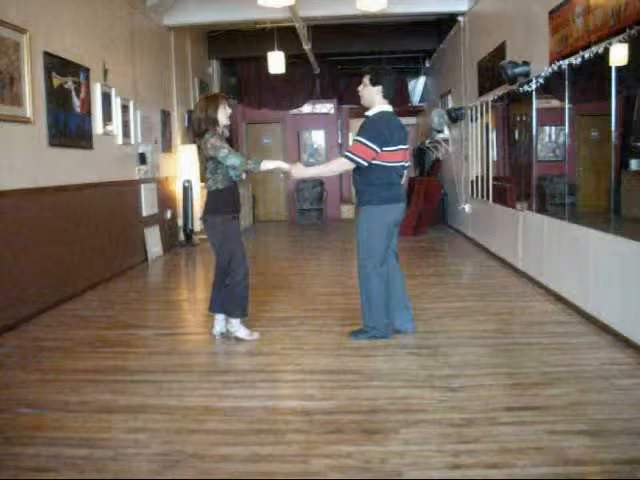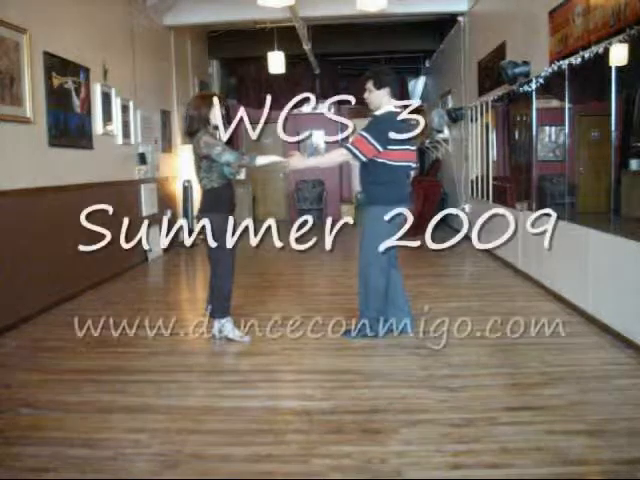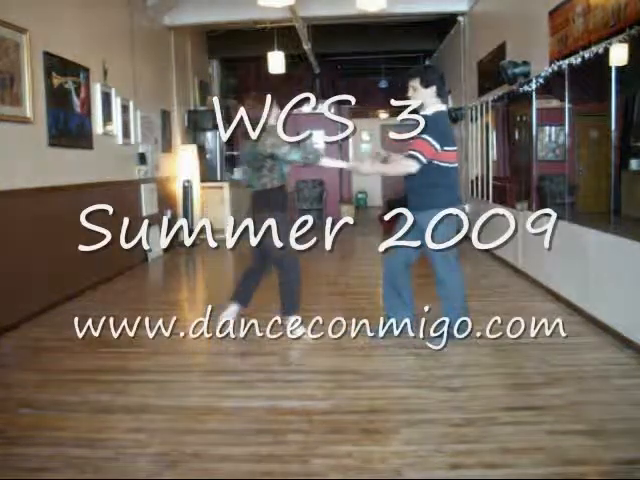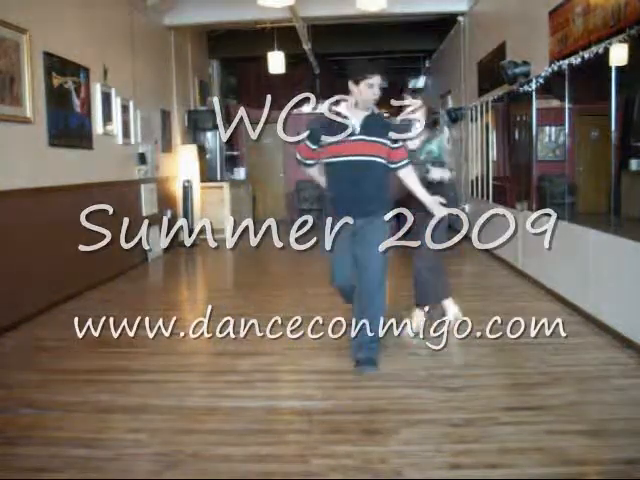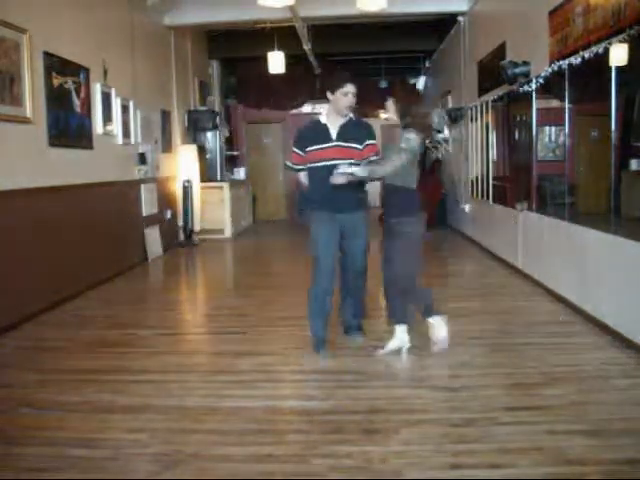
dt=1s
person 1, frame 1
left shoulder: (374, 124)
right shoulder: (396, 124)
left elbow: (348, 162)
left wrist: (305, 172)
left hip: (376, 206)
right hip: (393, 203)
left knee: (370, 265)
right knee: (387, 261)
left ankle: (377, 325)
right ankle: (400, 320)
person 1, frame 2
left shoulder: (383, 123)
right shoulder: (404, 124)
left elbow: (345, 154)
left wrist: (303, 162)
left hip: (383, 205)
right hip: (397, 203)
left knee: (372, 262)
right knee: (387, 261)
left ankle: (370, 323)
right ankle: (398, 319)
person 1, frame 3
left shoulder: (435, 124)
right shoulder: (426, 121)
left elbow: (411, 165)
left wrist: (373, 168)
right wrist: (386, 159)
left hip: (437, 209)
right hip: (415, 208)
left knee: (444, 265)
right knee: (394, 260)
left ankle: (456, 326)
right ankle: (399, 318)
person 1, frame 4
left shoulder: (385, 127)
right shoulder: (323, 125)
left elbow: (403, 168)
right elbow: (306, 161)
left wrist: (428, 200)
left hip: (375, 217)
right hip: (339, 218)
left knee: (371, 281)
right knee: (343, 281)
left ankle: (365, 349)
right ankle: (368, 318)
person 1, frame 5
left shoulder: (364, 130)
right shoulder: (308, 132)
right elbow: (298, 170)
right wrist: (319, 191)
left hip: (356, 211)
right hip: (323, 213)
left knee: (356, 268)
right knee: (323, 270)
left ankle: (353, 321)
right ankle: (318, 333)
person 2, frame 1
left shoulder: (216, 138)
right shoulder: (212, 140)
left elbow: (234, 169)
right elbow: (242, 163)
right wrist: (279, 164)
left hip: (224, 212)
right hip: (220, 214)
left knee: (226, 267)
right knee: (238, 266)
left ankle: (220, 323)
right ankle: (234, 323)
person 2, frame 2
left shoulder: (210, 138)
right shoulder: (204, 139)
left elbow: (229, 167)
right elbow: (237, 158)
right wrist: (274, 158)
left hip: (221, 209)
right hip: (215, 211)
left knee: (223, 265)
right knee: (223, 265)
left ankle: (219, 321)
right ankle: (222, 323)
person 2, frame 3
left shoulder: (255, 141)
right shoulder: (266, 140)
right elbow: (301, 156)
left hip: (265, 208)
right hip: (270, 210)
left knee: (260, 263)
right knee: (289, 264)
left ankle: (233, 310)
right ankle: (290, 321)
person 2, frame 4
left shoulder: (439, 135)
left elbow: (449, 172)
left wrist: (439, 172)
right hip: (415, 204)
left knee: (422, 259)
right knee: (429, 260)
left ankle: (419, 316)
right ankle: (450, 307)
person 2, frame 5
left shoulder: (409, 136)
right shoulder: (405, 136)
left elbow: (389, 168)
left wrist: (347, 172)
right wrist: (361, 172)
left hip: (404, 216)
right hip: (396, 215)
left knee: (404, 277)
right knee: (393, 275)
left ankle: (437, 322)
right ankle: (400, 335)
